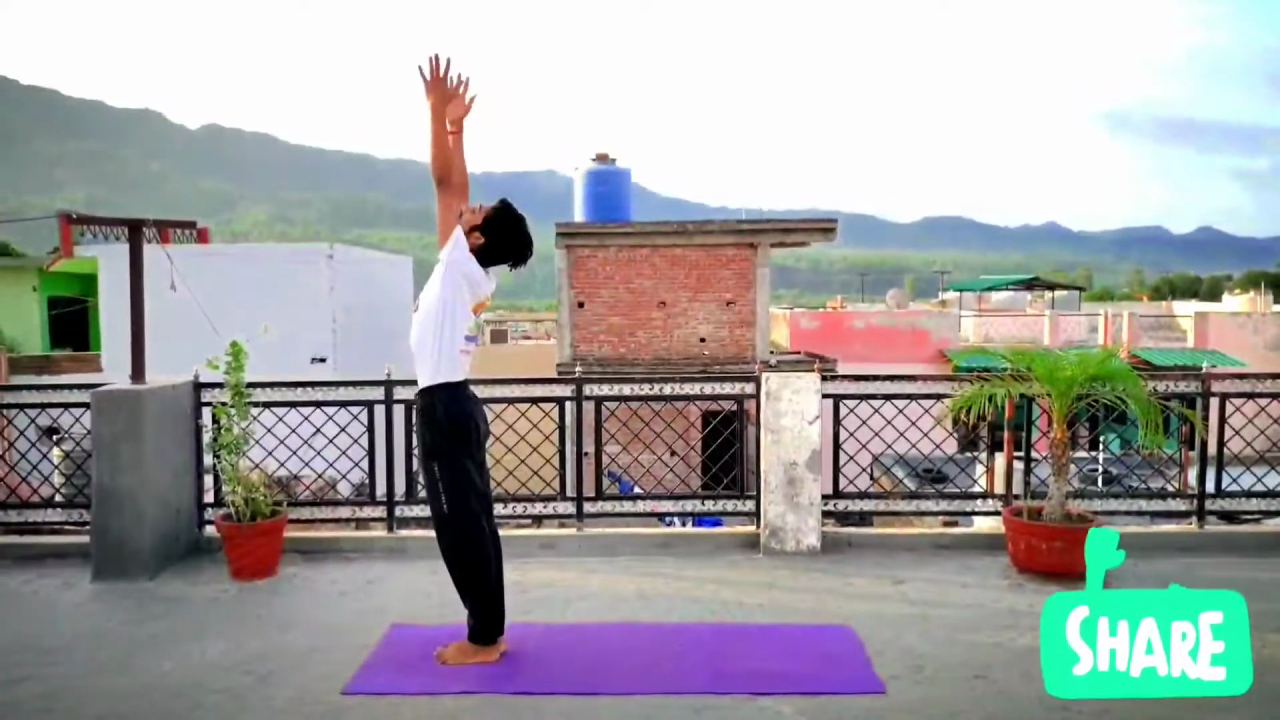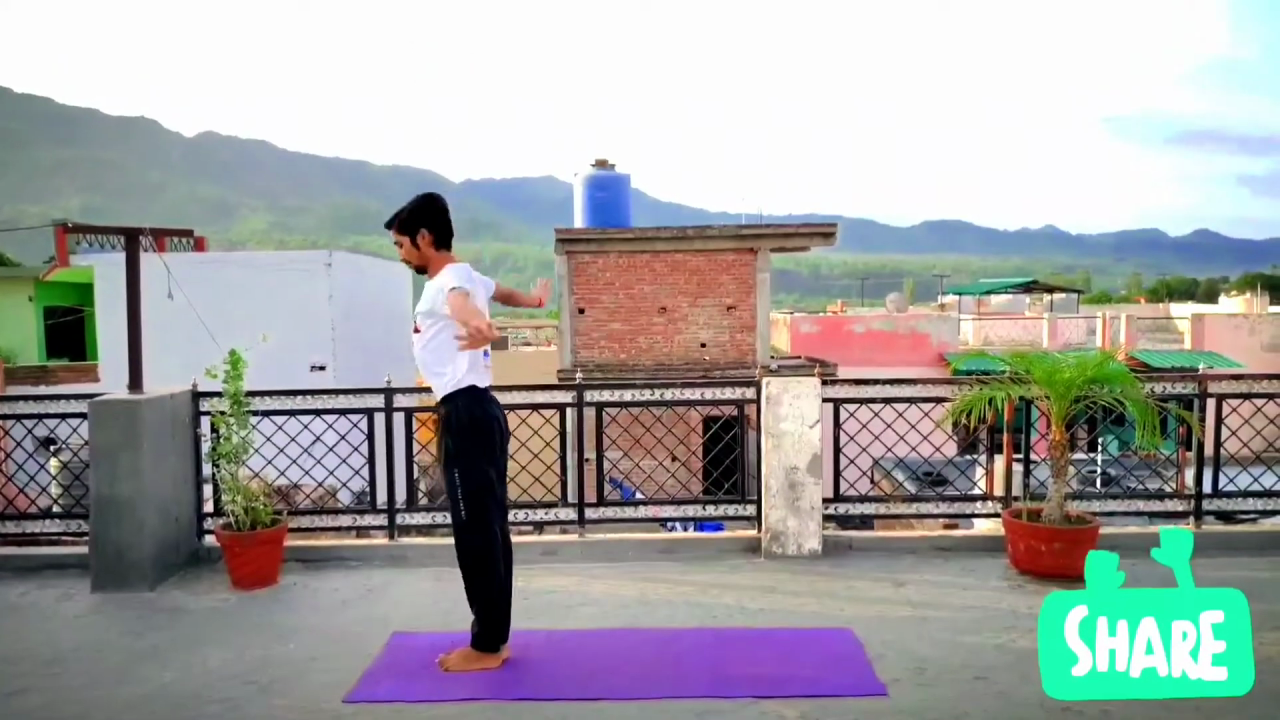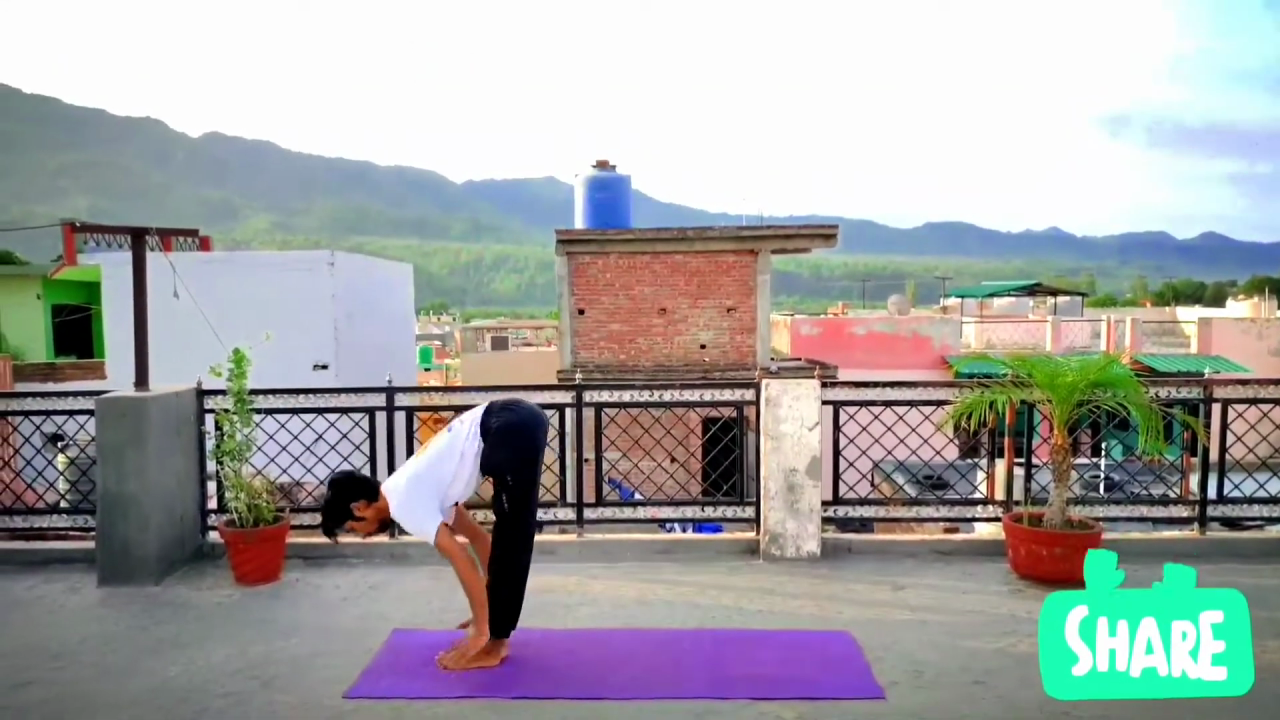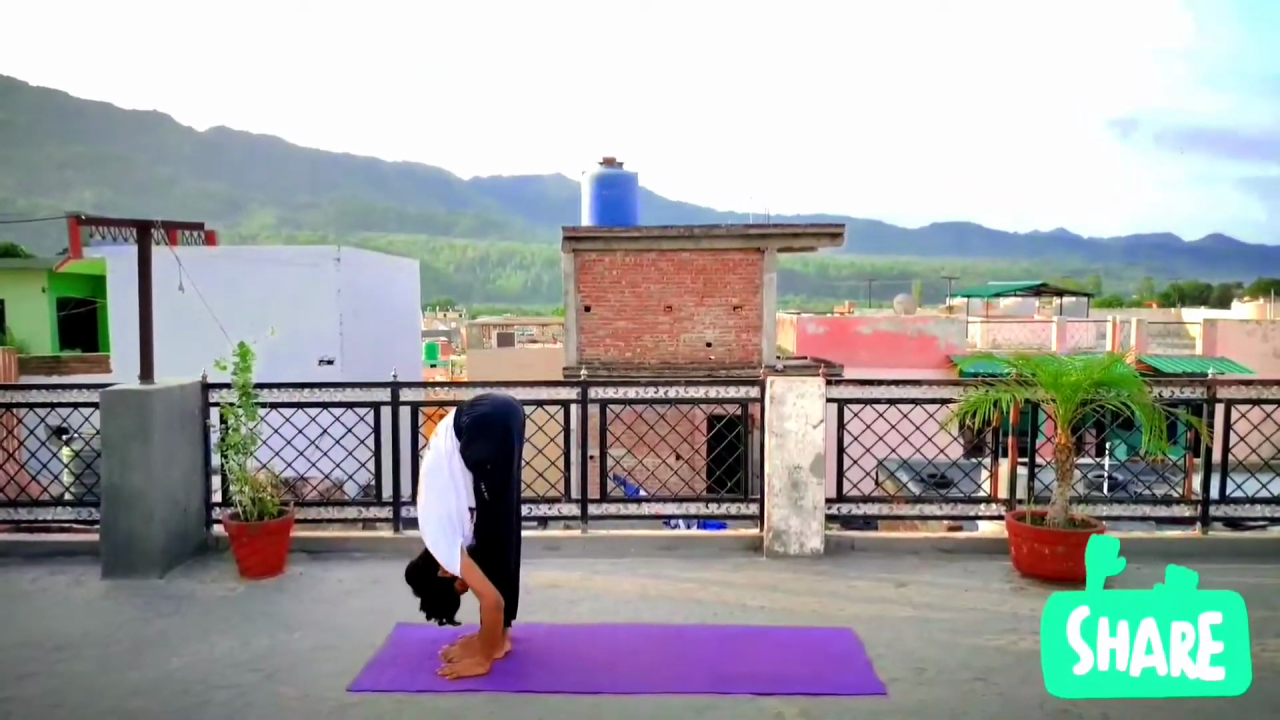
dt=0.7s
person 1, frame 1
left shoulder: (460, 267)
right shoulder: (479, 274)
left elbow: (448, 186)
right elbow: (459, 191)
left wrist: (440, 114)
right wrist: (455, 124)
left hip: (442, 409)
right hip: (459, 406)
left knee: (461, 526)
right knee: (474, 522)
left ankle: (483, 640)
right ankle: (490, 629)
person 1, frame 2
left shoulder: (446, 285)
right shoulder: (465, 276)
left elbow: (464, 304)
right elbow: (500, 291)
left wrist: (480, 327)
right wrist: (535, 298)
left hip: (466, 414)
right hip: (476, 411)
left knee: (476, 532)
right knee: (488, 529)
left ankle: (486, 648)
right ankle: (493, 637)
person 1, frame 3
left shoulder: (403, 503)
right shoulder: (406, 490)
left elbow: (463, 561)
right elbow: (478, 536)
left wrist: (481, 628)
left hip: (512, 430)
right hip: (515, 423)
left knee: (510, 536)
right knee: (509, 536)
left ankle: (492, 644)
right ankle: (496, 637)
person 1, frame 4
left shoulder: (440, 540)
left elbow: (492, 599)
left wrist: (484, 658)
right knee: (501, 531)
left ankle: (496, 639)
right ankle: (497, 633)
